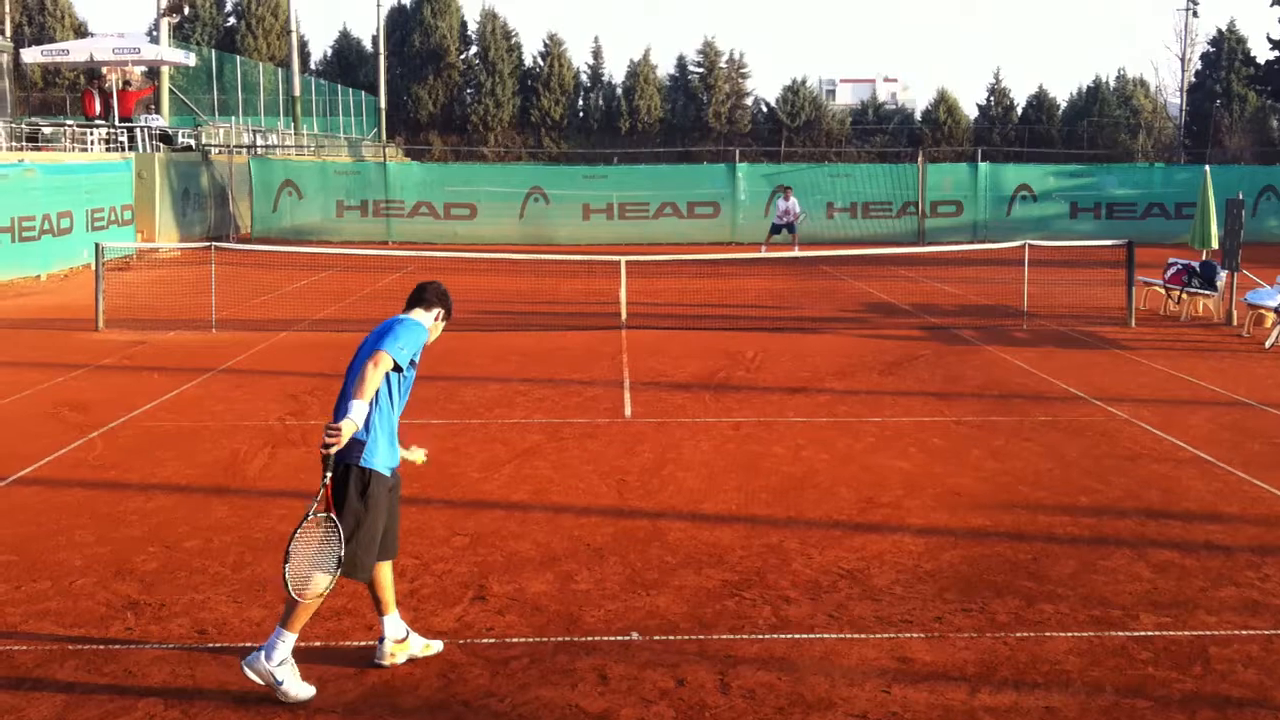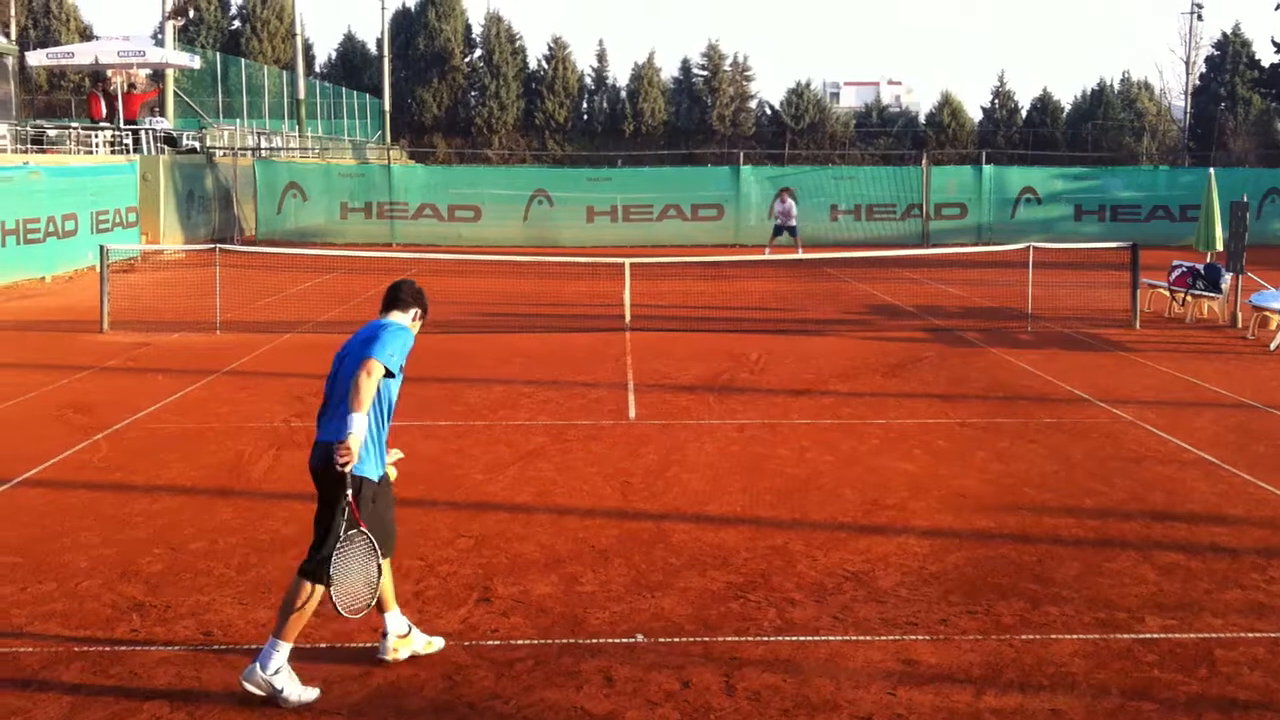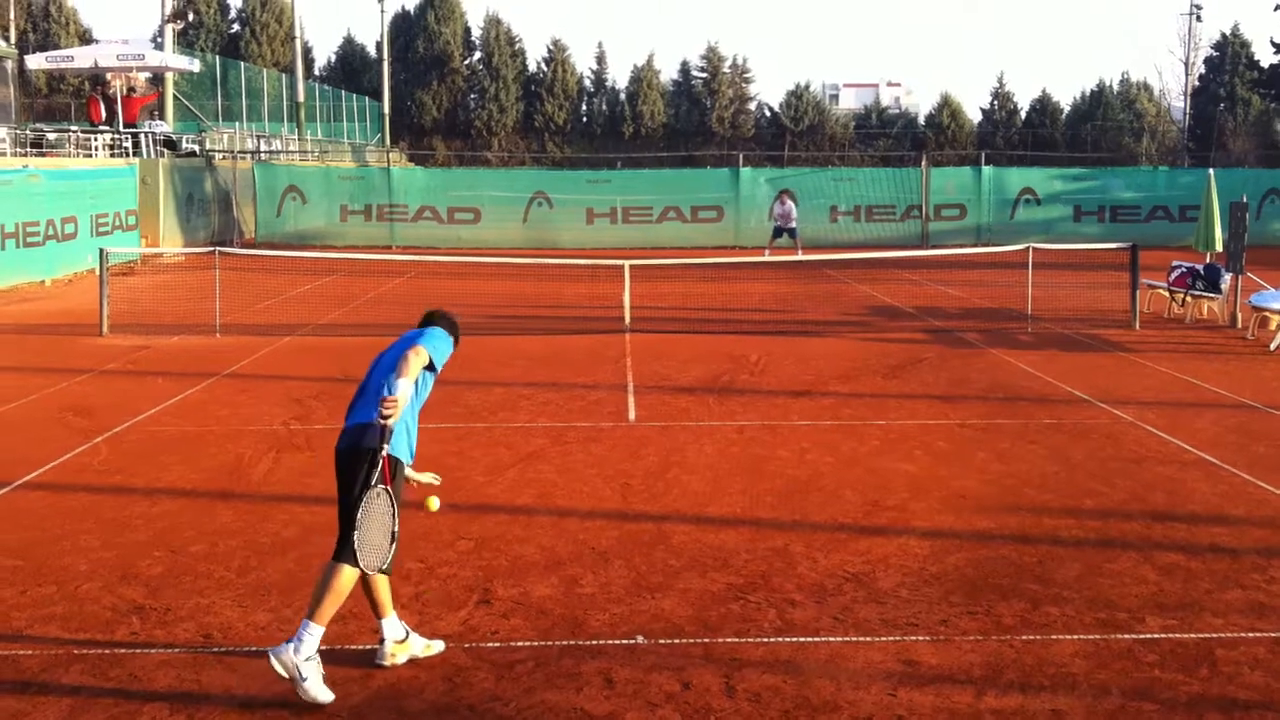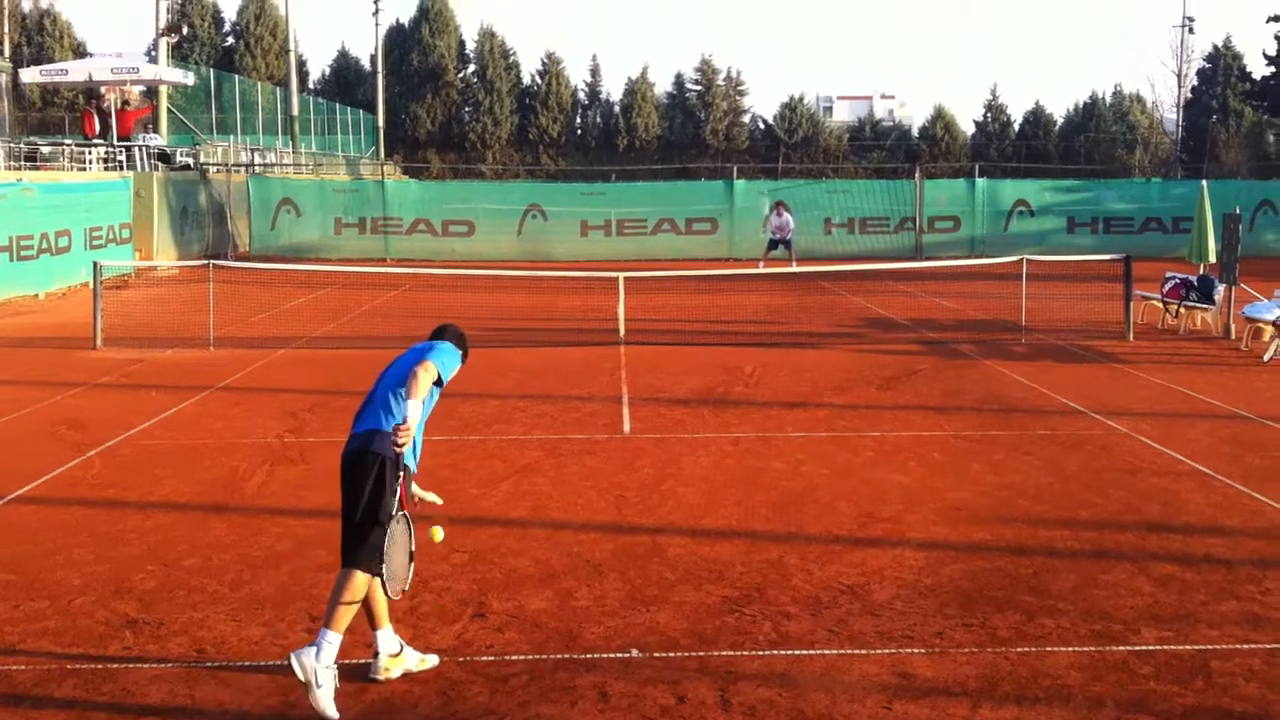
dt=0.4s
person 1, frame 1
left shoulder: (388, 330)
right shoulder: (411, 329)
right elbow: (374, 366)
left wrist: (399, 450)
right wrist: (352, 420)
left hip: (374, 460)
right hip: (365, 461)
left knee: (380, 547)
left ankle: (395, 639)
right ankle: (273, 656)
person 1, frame 2
left shoulder: (359, 338)
right shoulder: (398, 333)
right elbow: (368, 374)
right wrist: (356, 436)
left hip: (346, 458)
right hip: (352, 464)
left knee: (378, 543)
right knee: (324, 566)
left ankle: (397, 635)
right ankle: (268, 667)
person 1, frame 3
left shoulder: (397, 346)
right shoulder: (438, 337)
right elbow: (414, 357)
left wrist: (409, 472)
right wrist: (403, 392)
left hip: (354, 443)
right hip: (378, 446)
right knee: (357, 550)
left ankle: (395, 639)
right ankle: (301, 649)
person 1, frame 4
left shoulder: (407, 358)
right shoulder: (446, 351)
right elbow: (422, 373)
left wrist: (413, 488)
right wrist: (413, 414)
left hip: (359, 450)
right hip: (384, 452)
left knee: (369, 556)
right knee: (366, 558)
left ankle: (389, 652)
right ankle: (320, 656)
